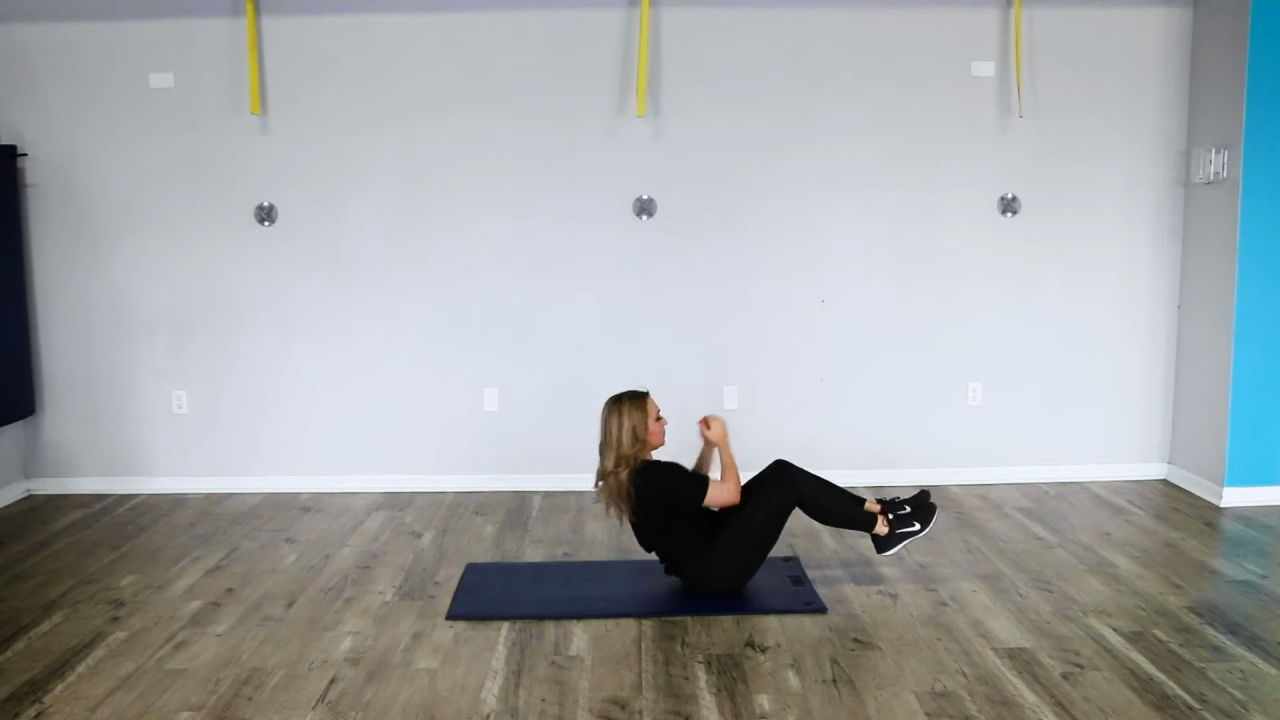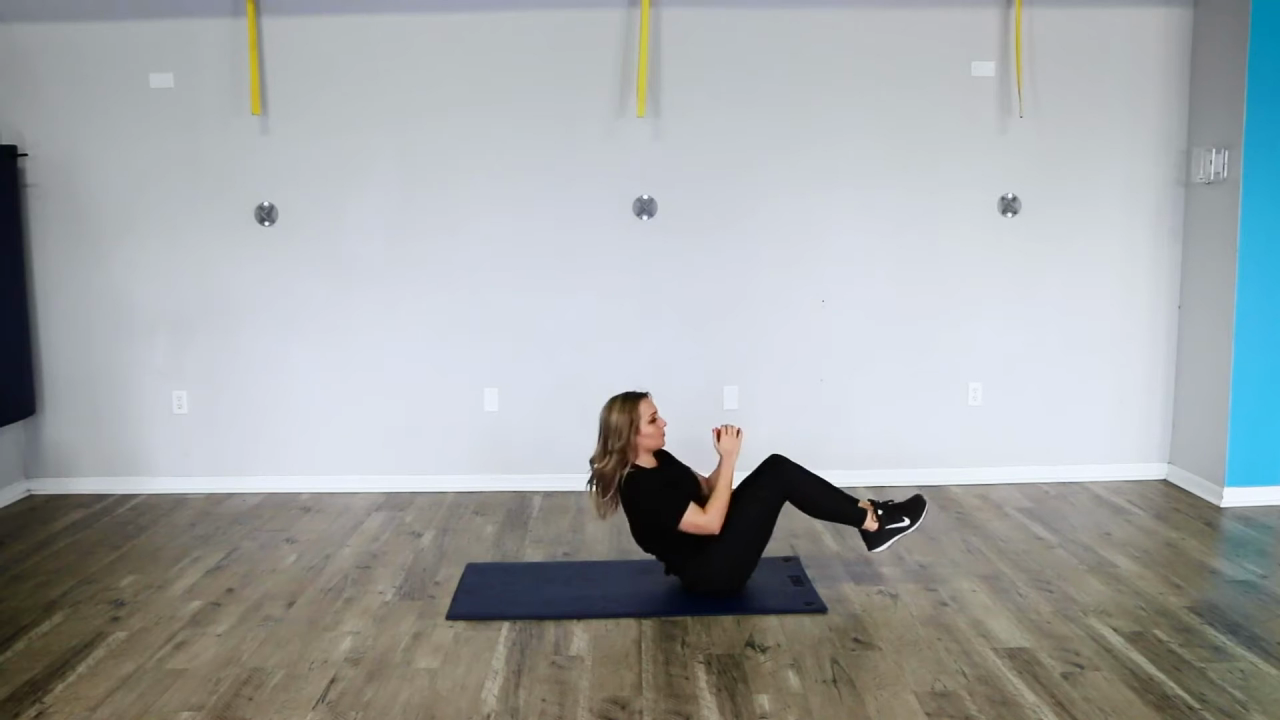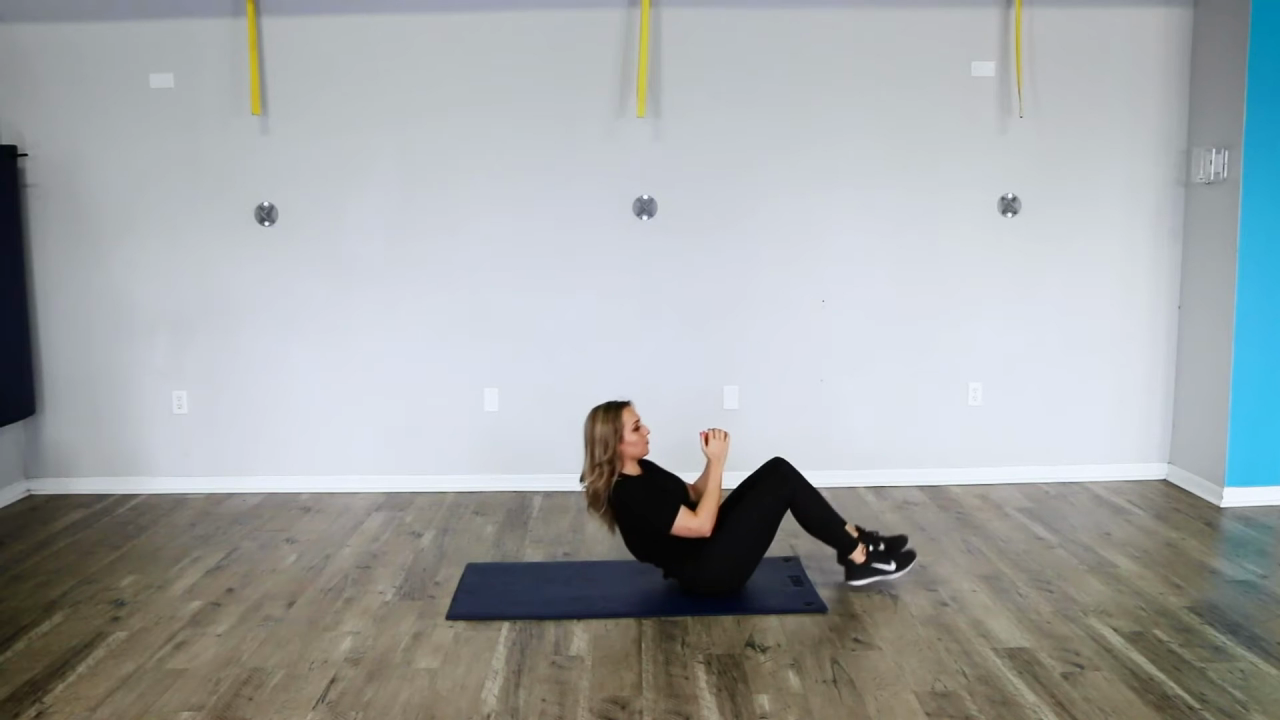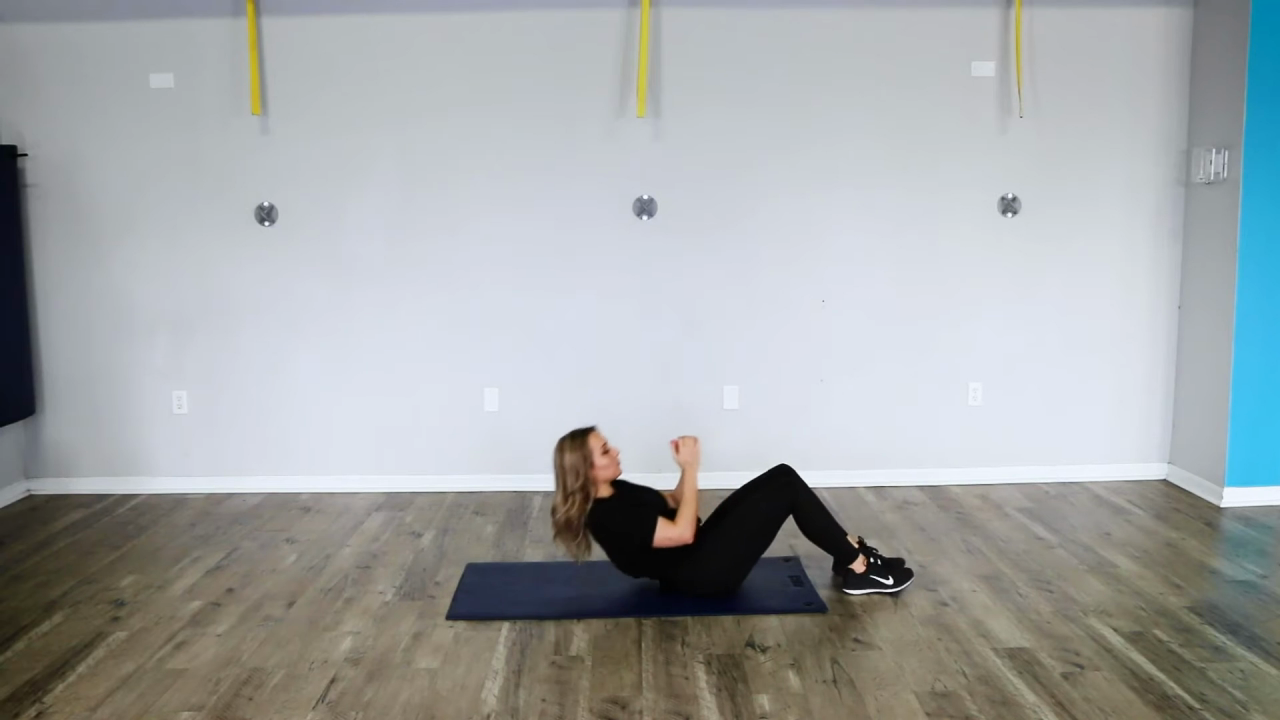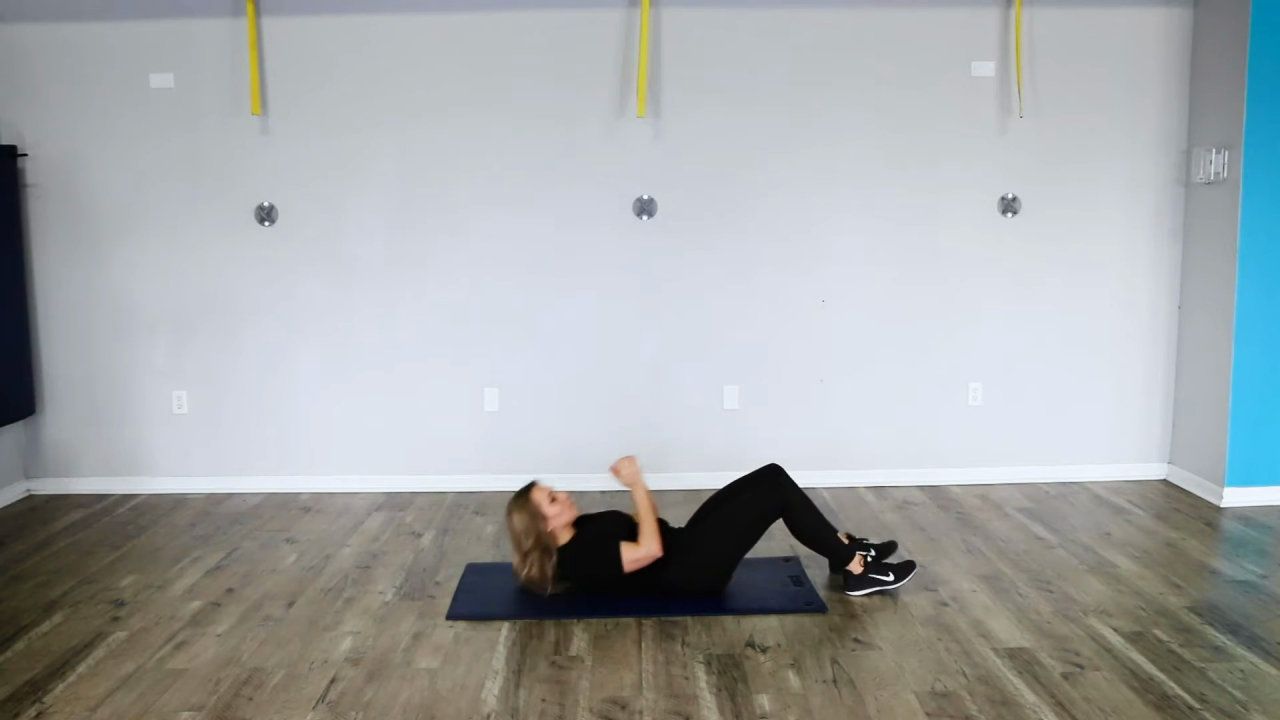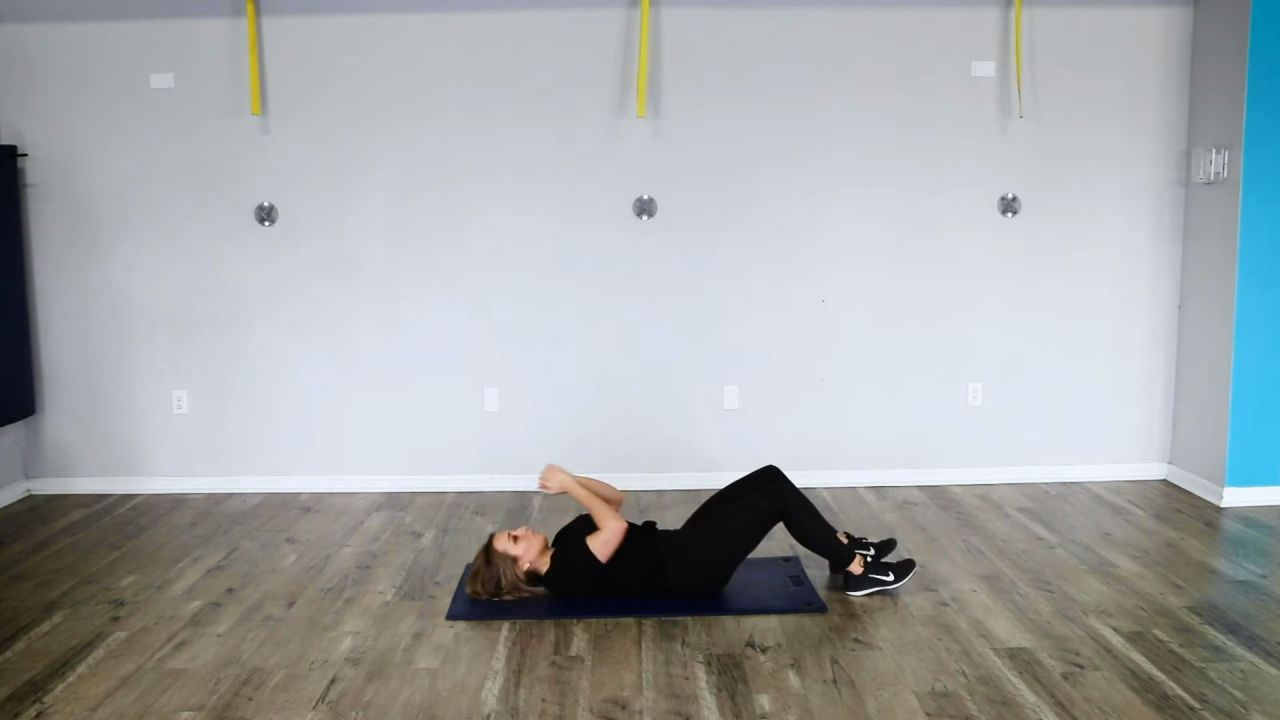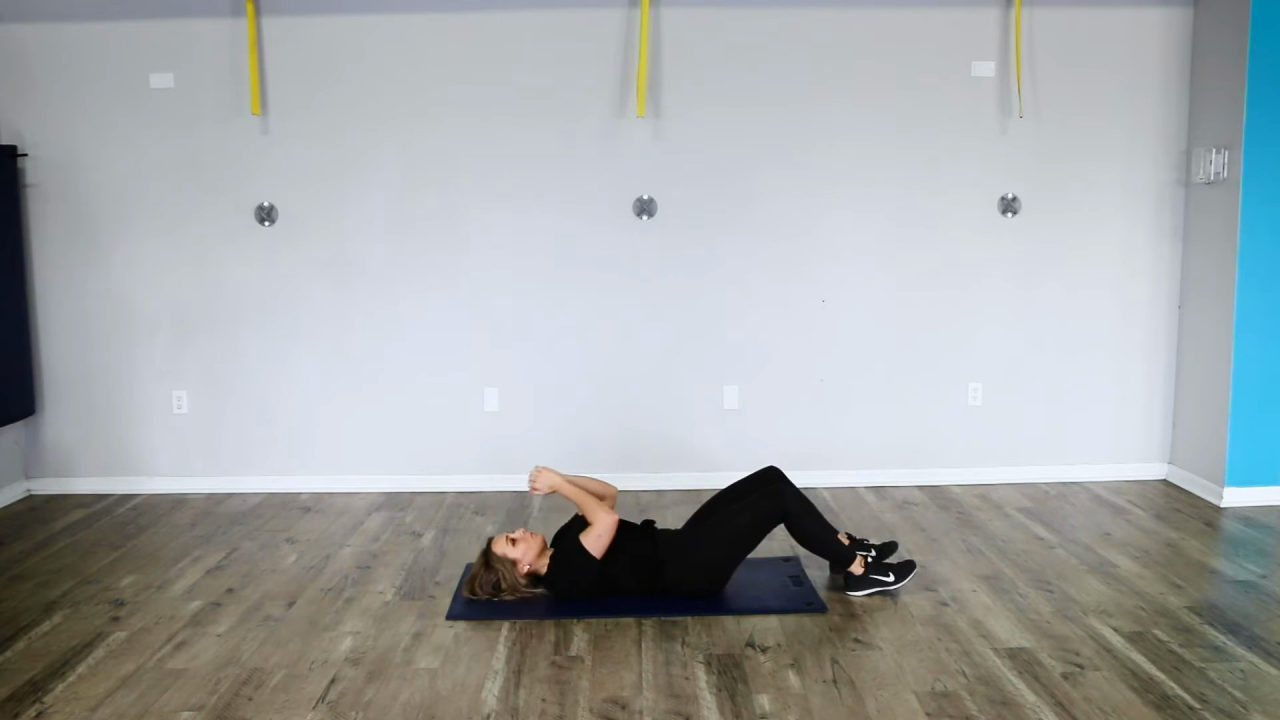
dt=0.3s
person 1, frame 1
left shoulder: (627, 474)
right shoulder: (658, 477)
right elbow: (732, 493)
left wrist: (707, 450)
right wrist: (722, 444)
left hip: (708, 543)
right hip: (712, 571)
left knee: (780, 471)
right knee: (789, 485)
left ankle: (878, 510)
right ankle: (884, 529)
person 1, frame 2
left shoulder: (658, 460)
right shoulder: (641, 488)
left elbow: (706, 490)
right elbow: (710, 523)
left wrist: (724, 456)
right wrist: (730, 459)
left hip: (713, 548)
right hip: (710, 571)
left knee: (776, 466)
right knee: (781, 478)
left ankle: (870, 511)
right ankle: (874, 526)
person 1, frame 3
left shoulder: (642, 470)
right shoulder: (630, 495)
left elbow: (693, 496)
right elbow: (701, 525)
left wrist: (712, 461)
right wrist: (717, 462)
left hip: (709, 548)
right hip: (709, 570)
left knee: (778, 469)
right knee: (785, 484)
left ankle: (855, 539)
right ankle: (860, 559)
person 1, frame 4
left shoulder: (614, 492)
right shoulder: (608, 516)
left elbow: (673, 506)
right elbow: (683, 532)
left wrist: (686, 467)
right wrist: (690, 468)
left hip: (703, 549)
right hip: (706, 570)
left knee: (783, 476)
right knee: (789, 490)
left ankle: (852, 552)
right ankle: (859, 572)
person 1, frame 5
left shoulder: (581, 529)
right shoulder: (578, 556)
left elbow: (646, 525)
right elbow: (650, 551)
left wrist: (634, 487)
right wrist: (637, 486)
left hip: (683, 547)
right hip: (689, 571)
left knee: (772, 476)
right knee: (778, 493)
left ankle: (847, 547)
right ankle: (857, 571)
person 1, frame 6
left shoulder: (564, 543)
right shoulder: (567, 575)
left elbow: (615, 500)
right elbow: (615, 527)
left wrist: (571, 481)
right wrist: (569, 486)
left hip: (679, 547)
right hip: (690, 570)
left knee: (770, 478)
right knee: (779, 497)
left ankle: (846, 548)
right ankle: (859, 571)
person 1, frame 7
left shoulder: (561, 544)
right shoulder: (566, 575)
left elbow: (609, 495)
right elbow: (606, 519)
left wrist: (560, 479)
right wrist: (559, 485)
left hip: (677, 546)
right hip: (689, 571)
left knee: (771, 479)
right knee: (780, 499)
left ankle: (847, 547)
right ankle: (859, 573)
